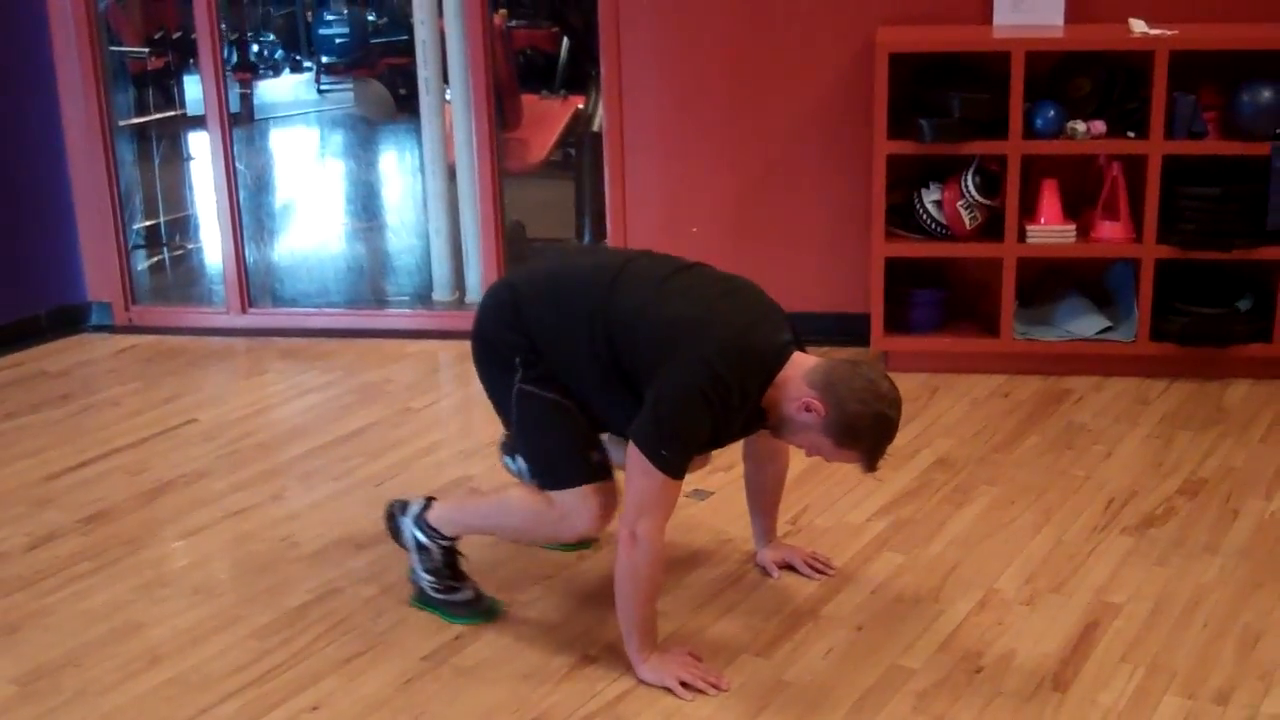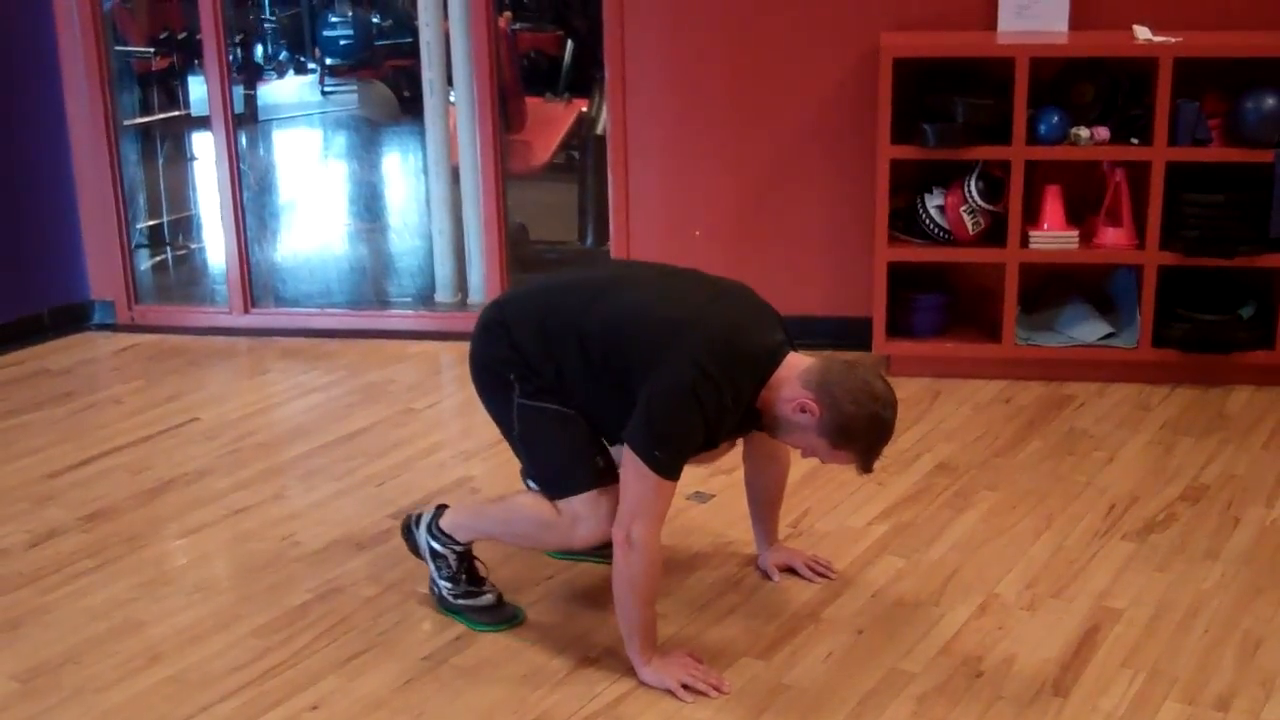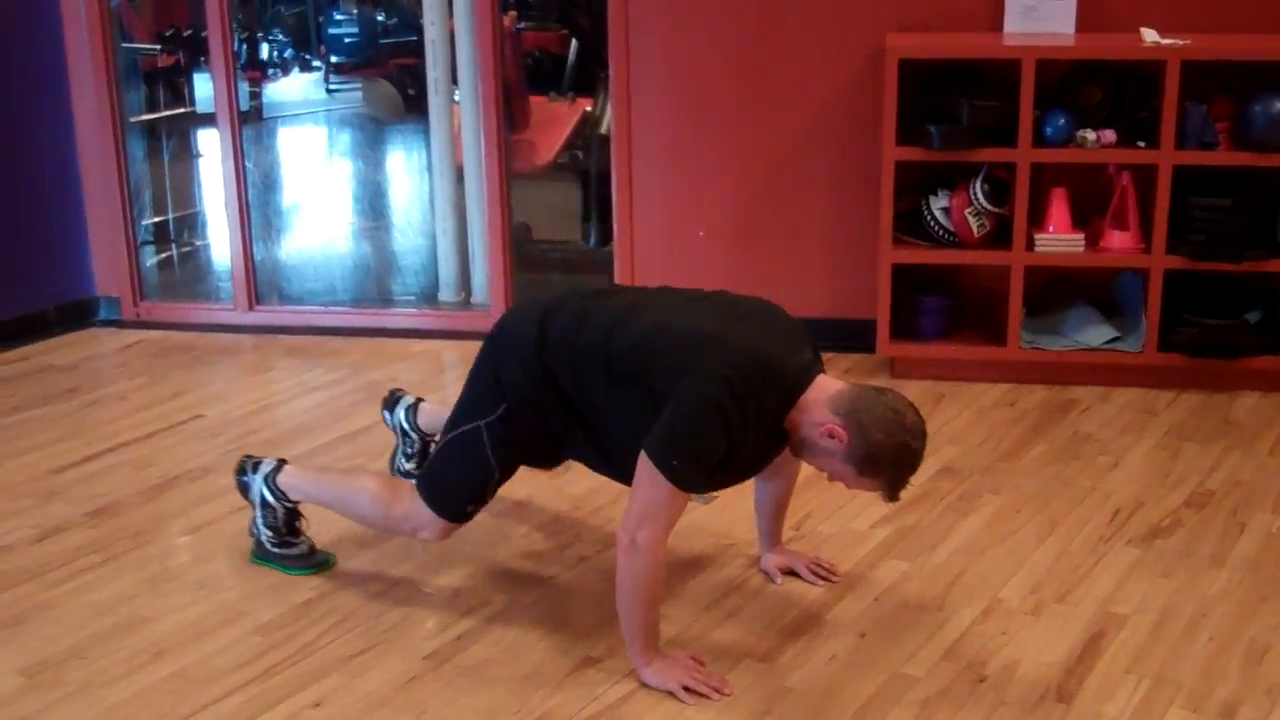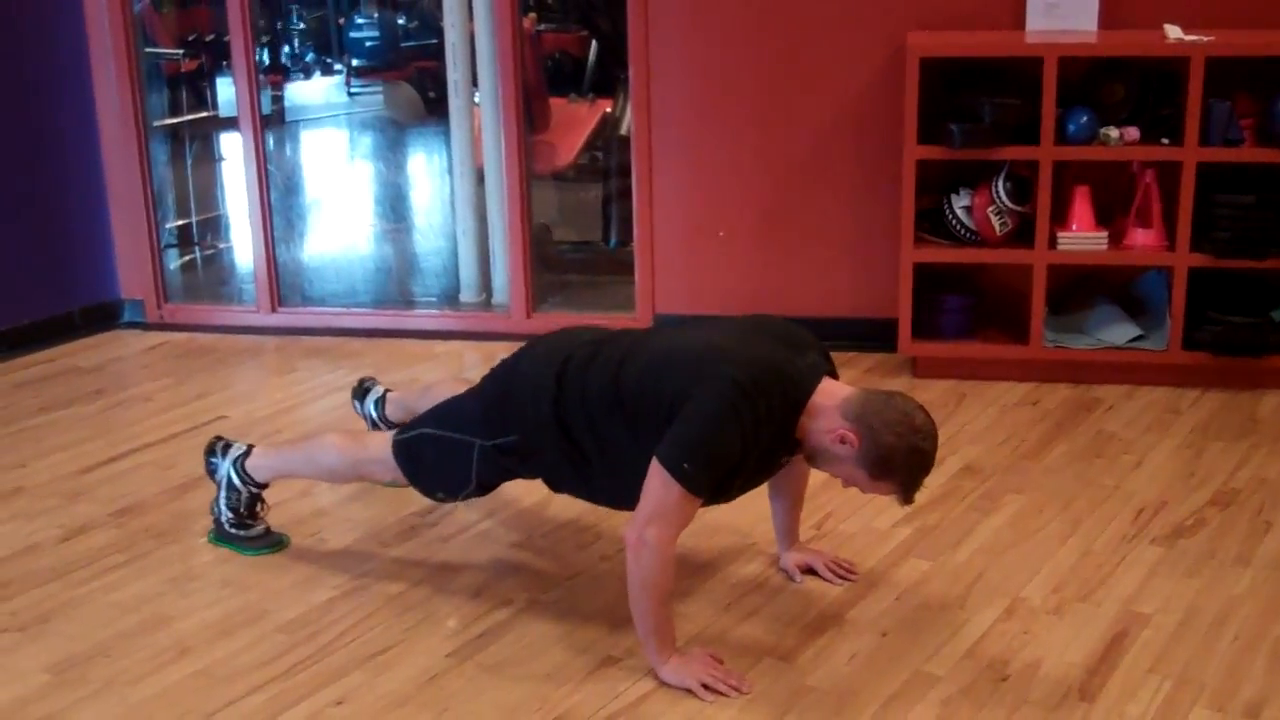
dt=0.5s
person 1, frame 1
left shoulder: (779, 347)
right shoulder: (705, 383)
left elbow: (764, 442)
right elbow: (641, 531)
left wrist: (766, 542)
right wrist: (644, 656)
left hip: (575, 317)
right hip: (517, 331)
left knee: (689, 452)
right knee: (585, 512)
left ankle: (537, 456)
right ankle: (429, 525)
person 1, frame 2
left shoulder: (774, 353)
right shoulder: (694, 385)
left elbow: (764, 444)
right elbow: (633, 533)
left wrist: (769, 545)
right wrist: (647, 659)
left hip: (576, 340)
right hip: (515, 354)
left knee: (715, 438)
right knee: (594, 518)
left ankle: (556, 470)
right ankle: (443, 533)
person 1, frame 3
left shoulder: (799, 365)
right shoulder: (722, 401)
left elbow: (776, 445)
right elbow: (637, 538)
left wrist: (771, 546)
right wrist: (647, 659)
left hip: (573, 346)
right hip: (532, 359)
left knee: (540, 459)
right knee: (428, 515)
left ankle: (416, 419)
right ankle: (274, 485)
person 1, frame 4
left shoulder: (808, 370)
right shoulder: (732, 409)
left elbow: (787, 448)
right elbow: (647, 539)
left wrist: (789, 545)
right wrist: (664, 657)
left hip: (580, 367)
right hip: (541, 406)
left knee: (476, 400)
right knee: (388, 457)
left ankle: (383, 401)
right ankle: (242, 467)
